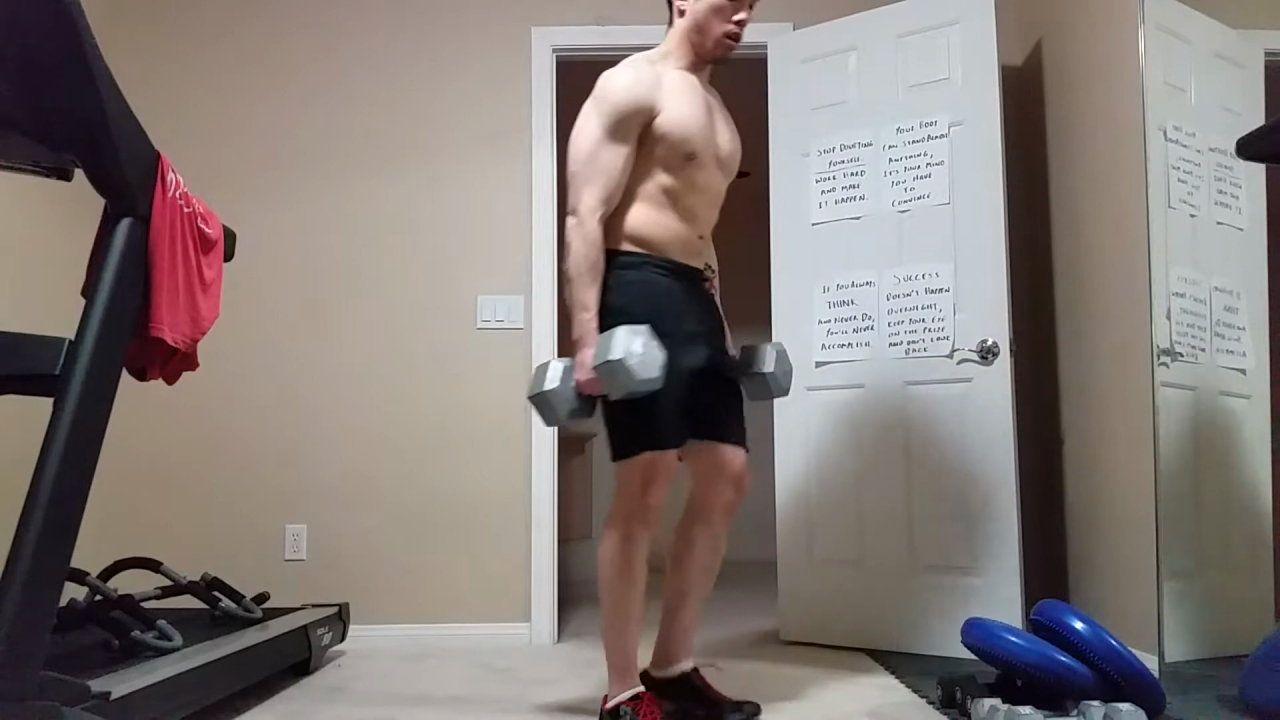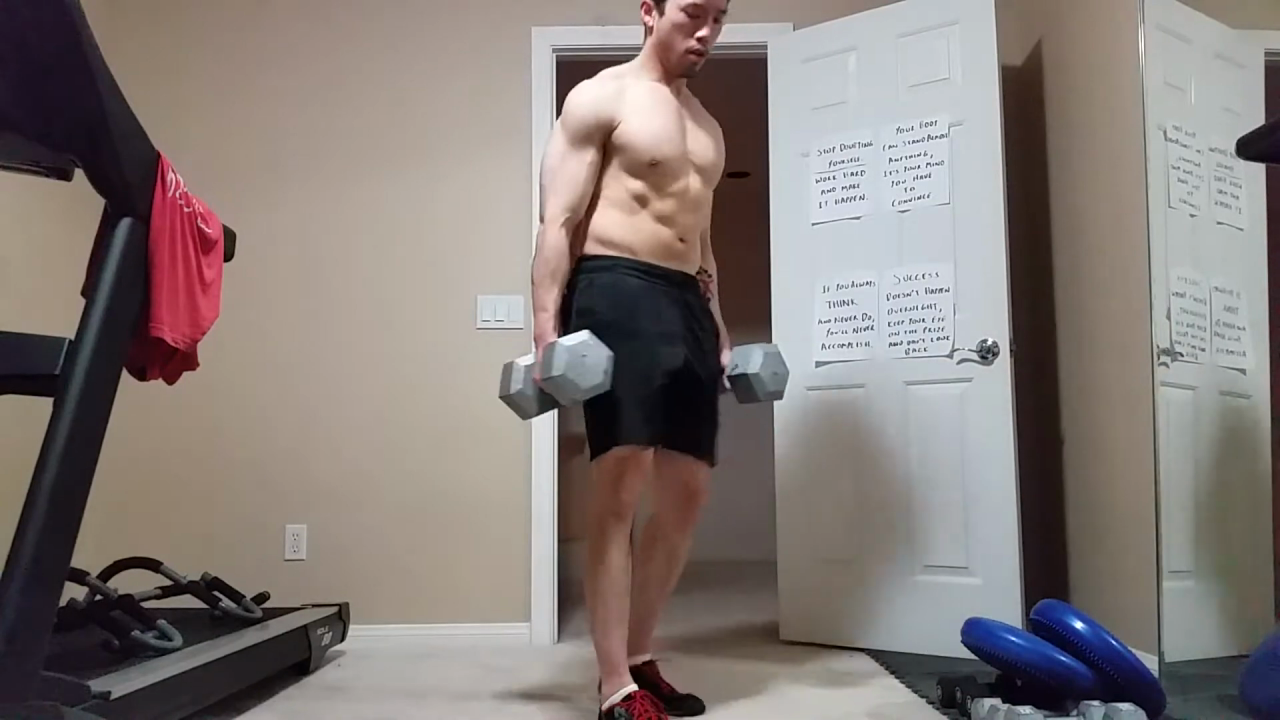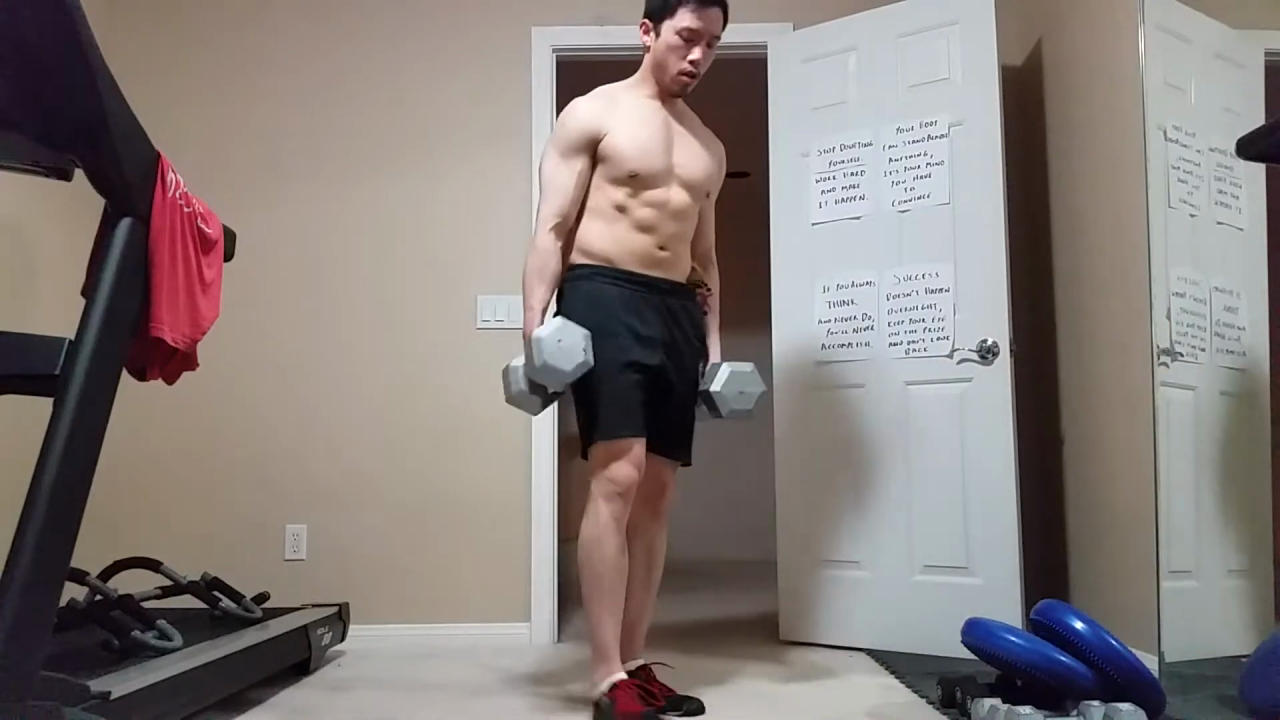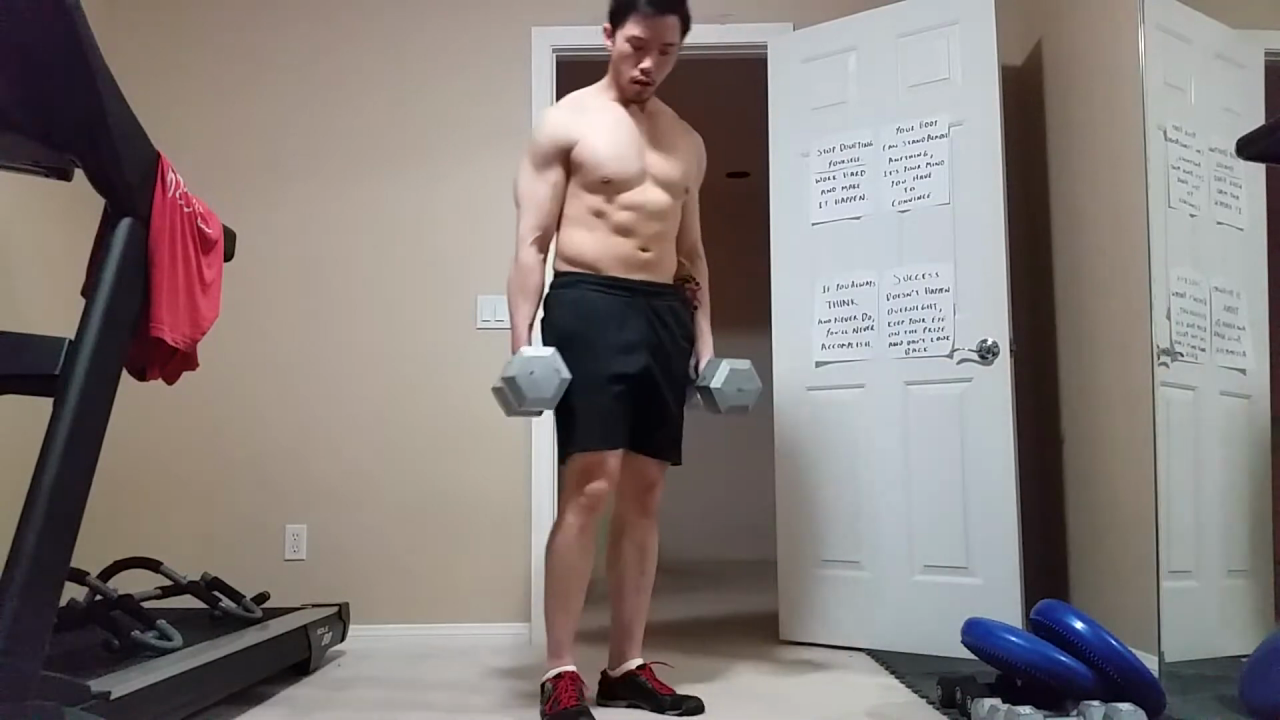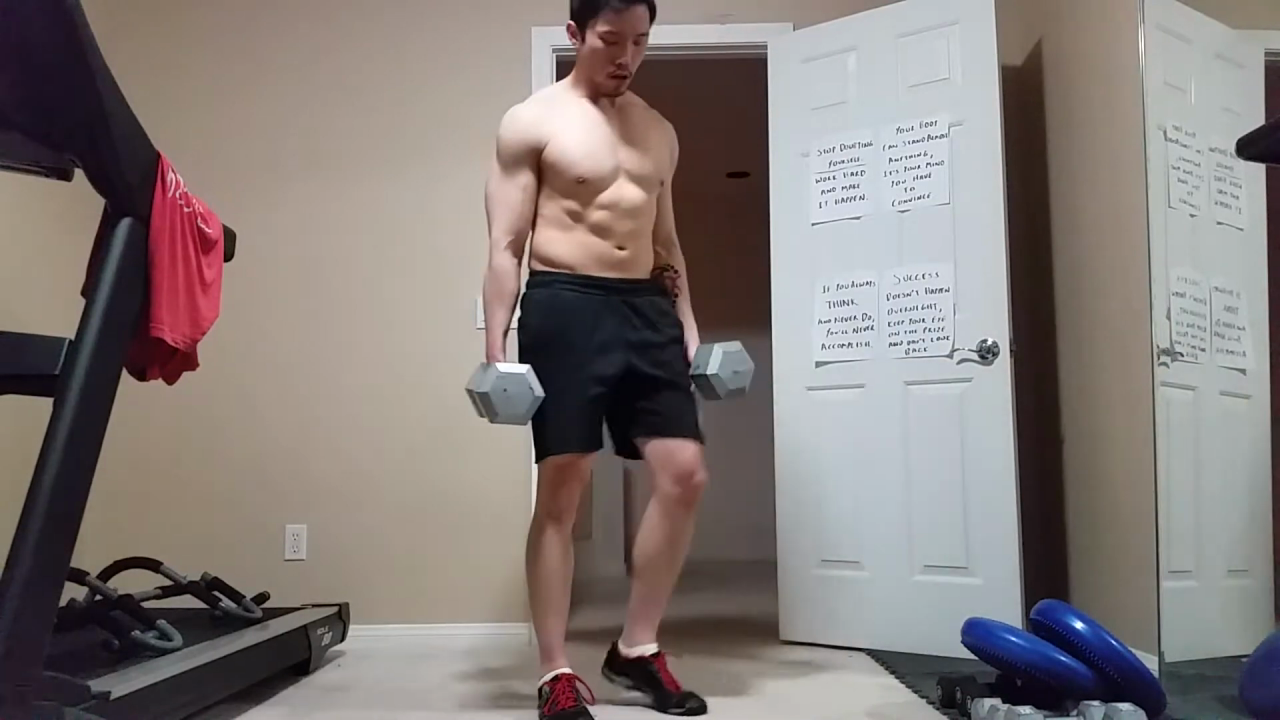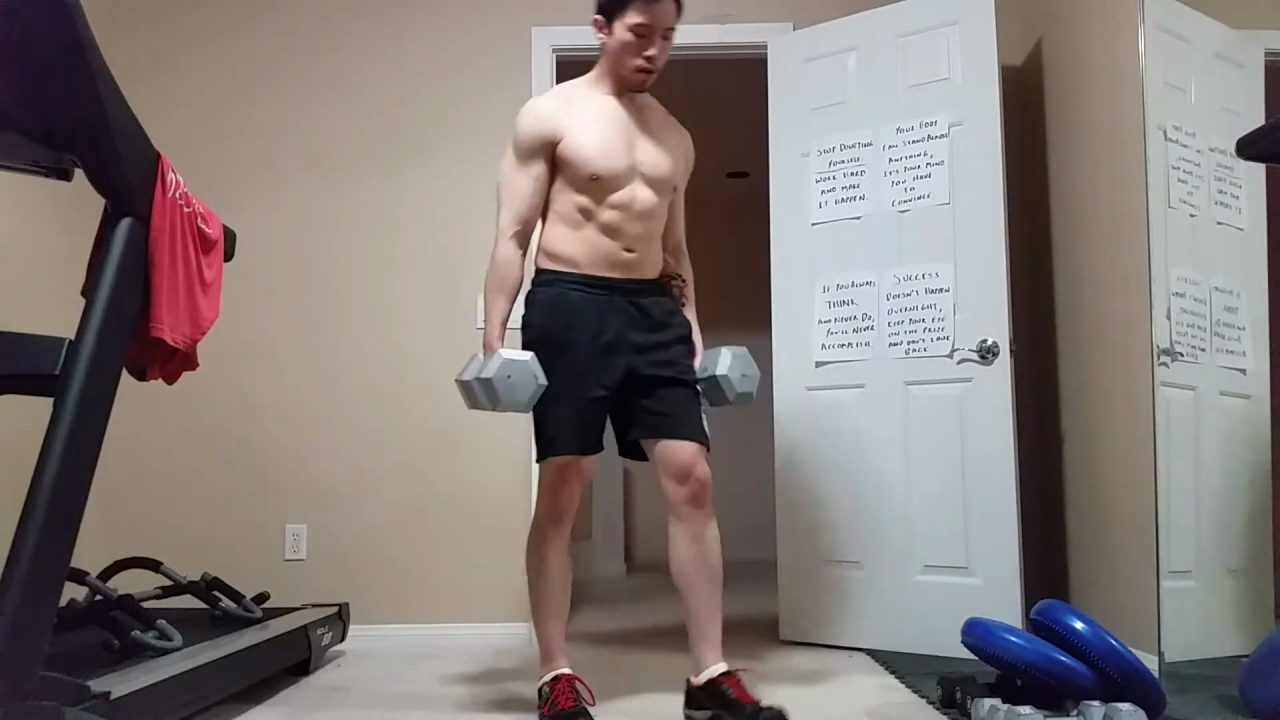
dt=0.3s
person 1, frame 1
left shoulder: (712, 106)
right shoulder: (632, 85)
right elbow: (584, 217)
left wrist: (718, 324)
right wrist: (586, 336)
left hip: (692, 295)
right hip: (638, 289)
left knee: (726, 480)
right knee: (641, 492)
person 1, frame 2
left shoulder: (707, 127)
right shoulder: (600, 100)
right elbow: (557, 225)
left wrist: (720, 329)
right wrist: (547, 332)
left hip: (687, 304)
right hip: (618, 293)
left knee: (685, 493)
right knee: (620, 489)
left ankle: (637, 659)
person 1, frame 3
left shoulder: (709, 148)
right shoulder: (592, 114)
right elbow: (550, 231)
left wrist: (712, 339)
right wrist: (534, 327)
left hip: (676, 312)
right hip: (604, 298)
left knee: (655, 493)
right knee: (616, 479)
person 1, frame 4
left shoulder: (687, 142)
right shoulder: (565, 123)
right elbow: (532, 244)
left wrist: (703, 335)
right wrist: (522, 341)
left hip: (664, 314)
right hip: (589, 307)
left knee: (643, 495)
right knee: (588, 490)
person 1, frame 5
left shoulder: (659, 132)
right shoulder: (530, 122)
right elbow: (506, 246)
left wrist: (688, 325)
right wrist: (495, 350)
left hip: (644, 310)
right hip: (564, 308)
left knee: (684, 475)
right knee: (561, 493)
left ankle: (637, 646)
person 1, frame 6
left shoulder: (675, 137)
right shoulder: (549, 116)
right elbow: (511, 236)
left wrist: (692, 332)
right wrist: (493, 336)
left hip: (652, 312)
right hip: (570, 306)
left knee: (691, 482)
right knee: (561, 493)
